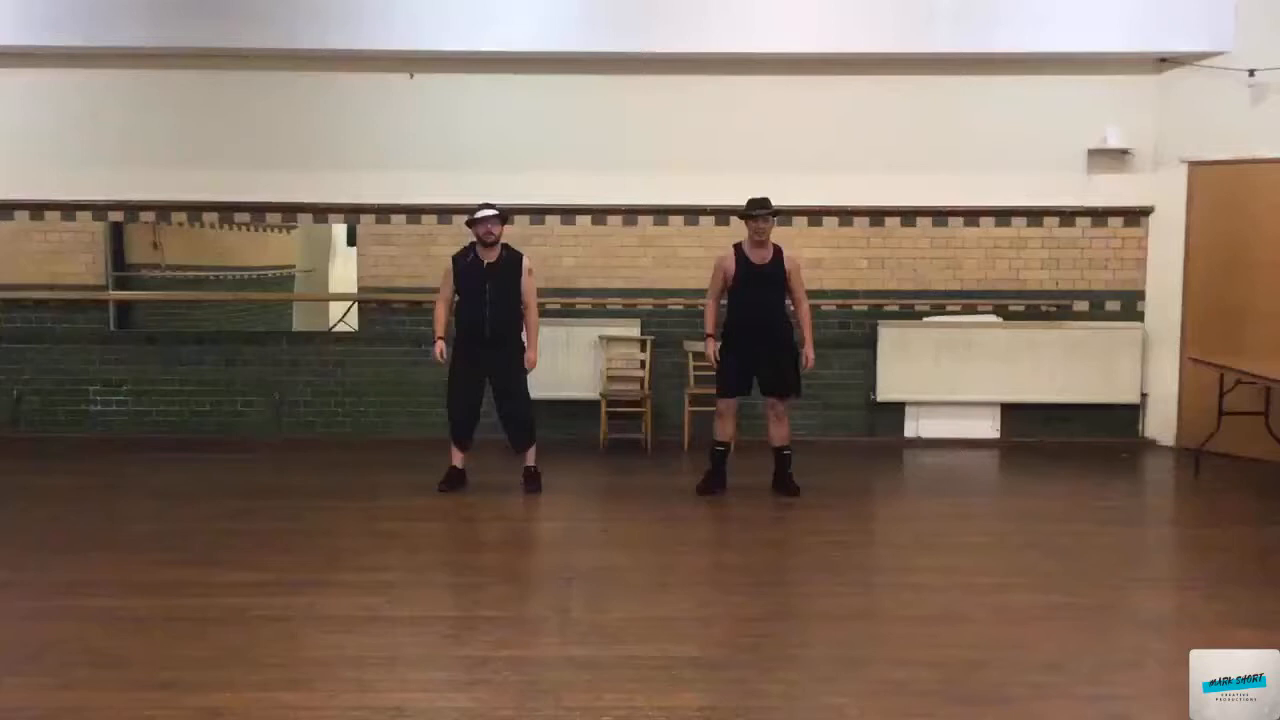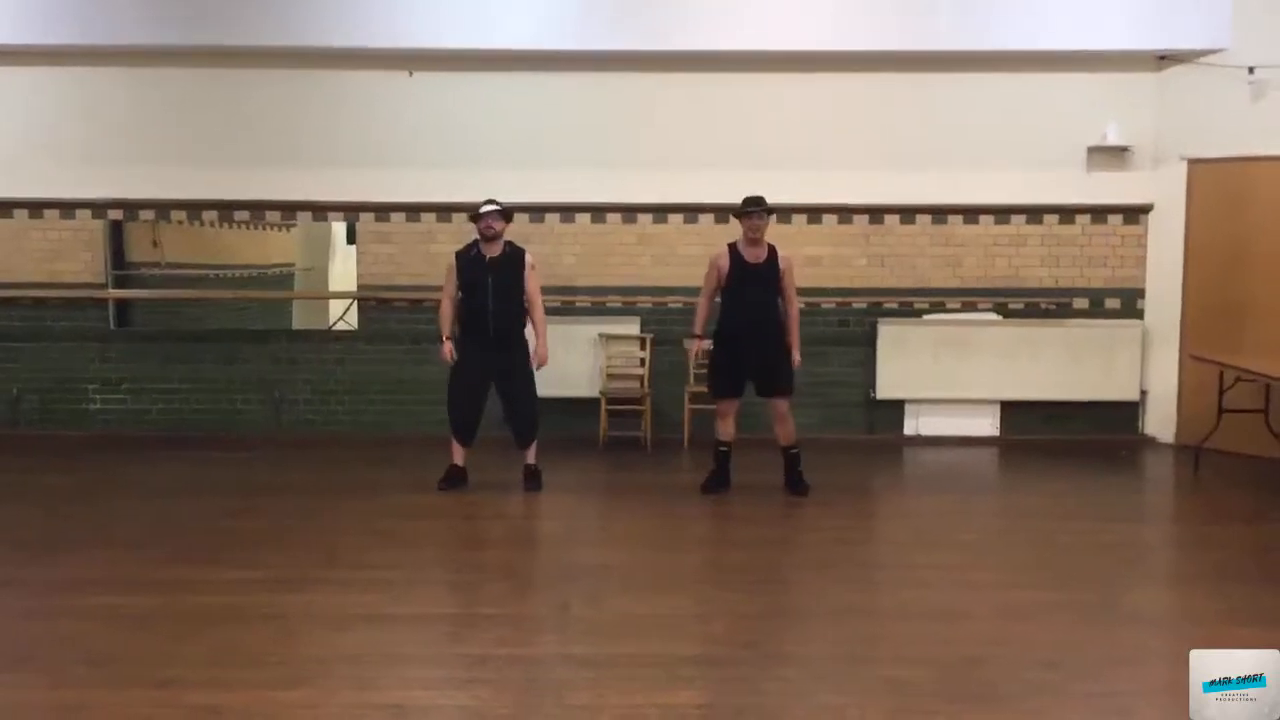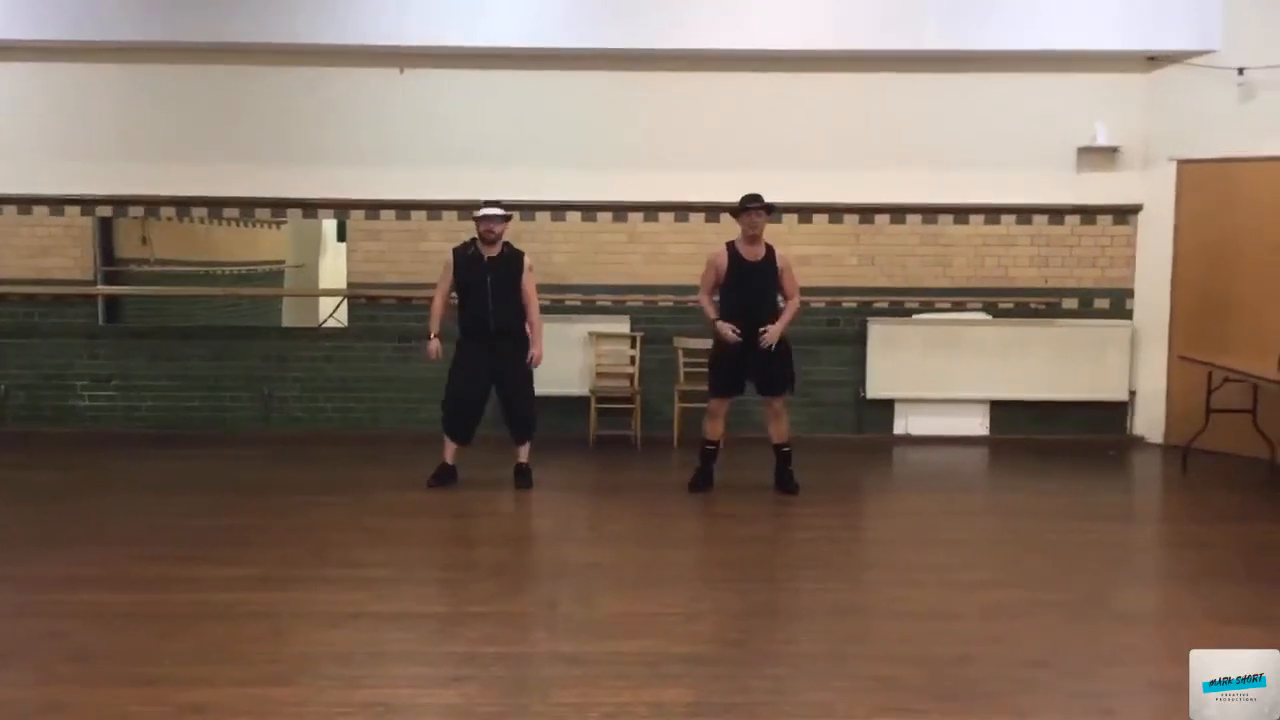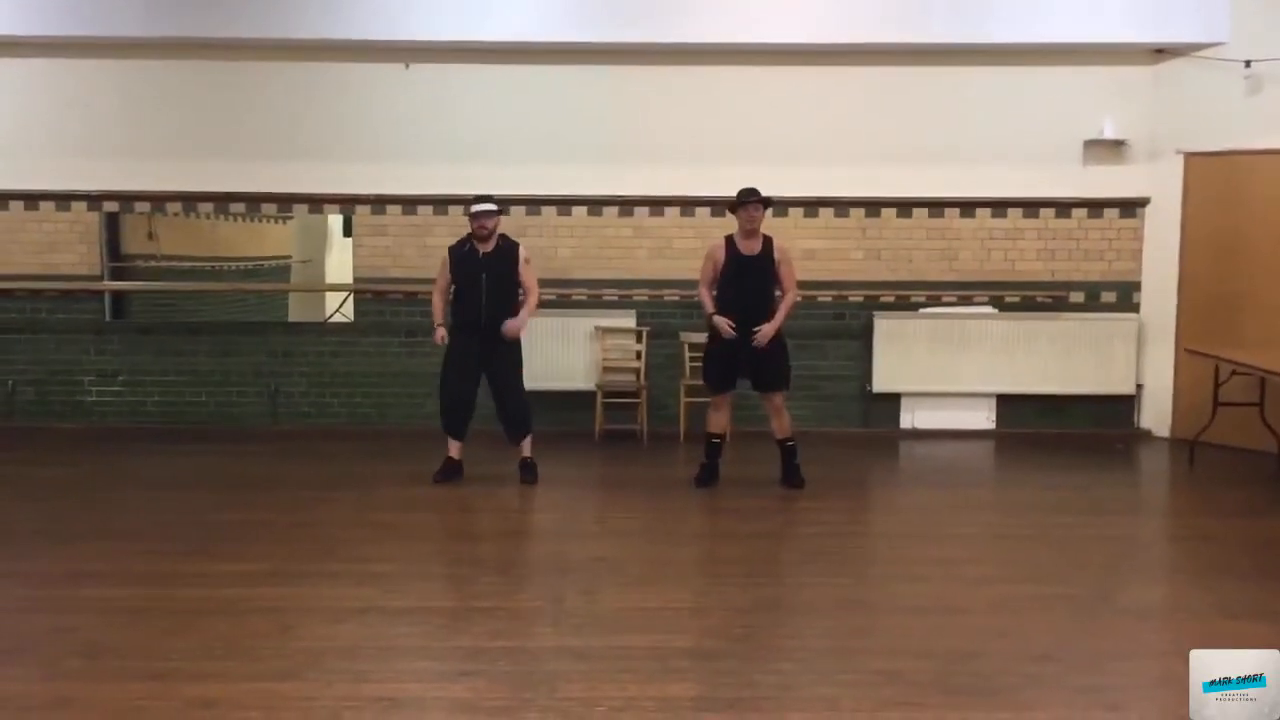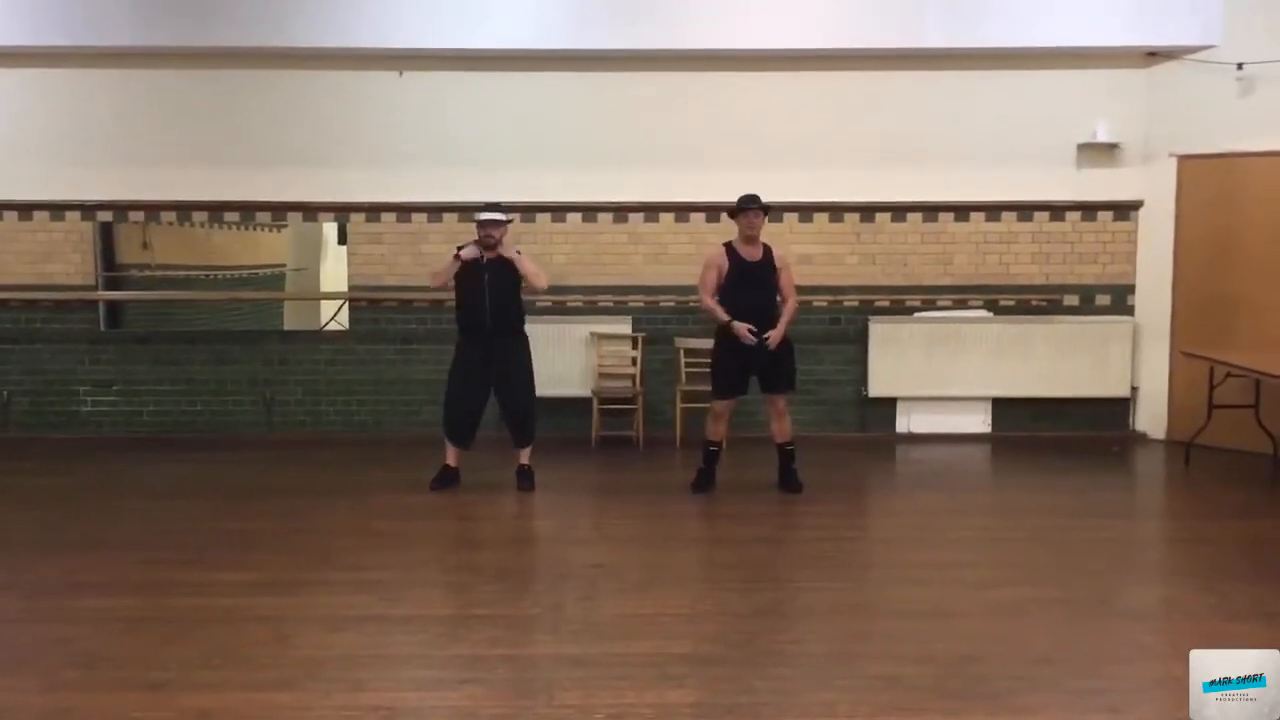
dt=0.7s
person 1, frame 1
left shoulder: (786, 261)
right shoulder: (728, 260)
left elbow: (800, 303)
right elbow: (712, 300)
left wrist: (808, 343)
right wrist: (710, 337)
left hip: (777, 344)
right hip: (736, 343)
left knee: (778, 408)
right knee: (725, 407)
left ankle: (782, 474)
right ankle: (717, 473)
person 1, frame 2
left shoulder: (781, 260)
right shoulder: (723, 258)
left elbow: (791, 304)
right elbow: (706, 298)
left wrist: (794, 346)
right wrist: (698, 336)
left hip: (771, 343)
right hip: (730, 342)
left knee: (781, 408)
right knee: (725, 407)
left ankle: (793, 473)
right ankle: (721, 472)
person 1, frame 3
left shoulder: (778, 258)
right shoulder: (720, 256)
left elbow: (794, 298)
right elbow: (704, 295)
left wrist: (779, 326)
right wrist: (717, 322)
left hip: (768, 340)
right hip: (730, 340)
left knee: (776, 405)
right knee: (716, 406)
left ankle: (784, 472)
right ankle: (705, 470)
person 1, frame 4
left shoulder: (776, 250)
right shoulder: (719, 249)
left elbow: (790, 292)
right elbow: (704, 287)
left wrist: (774, 324)
right wrist: (713, 315)
left hip: (765, 334)
right hip: (726, 334)
left knee: (775, 400)
right knee: (719, 399)
left ankle: (790, 466)
right ankle: (710, 465)
person 1, frame 5
left shoulder: (775, 258)
right shoulder: (720, 256)
left elbow: (790, 299)
right elbow: (706, 297)
left wrist: (780, 329)
right wrist: (731, 323)
left hip: (771, 340)
right hip: (732, 341)
left knee: (779, 404)
right knee: (720, 407)
left ankle: (788, 471)
right ankle: (707, 470)
person 2, frame 1
left shoulder: (520, 263)
right shoulder: (458, 263)
left elbow: (530, 307)
right elbow: (444, 302)
left wrist: (532, 346)
right wrist: (439, 337)
left hip: (508, 350)
right hip: (467, 350)
left knee: (517, 409)
right knee: (461, 410)
left ankle: (531, 470)
right ankle: (457, 470)
person 2, frame 2
left shoulder: (522, 259)
right shoulder: (460, 259)
left elbow: (535, 302)
right elbow: (448, 301)
left wrist: (541, 342)
right wrist: (447, 338)
left hip: (511, 347)
right hip: (471, 346)
left knee: (523, 407)
right knee: (462, 406)
left ankle: (531, 468)
right ankle: (457, 468)
person 2, frame 3
left shoulder: (520, 260)
right shoulder: (457, 258)
left elbow: (531, 303)
right elbow: (440, 298)
left wrist: (536, 342)
right wrist: (434, 335)
left hip: (512, 345)
right hip: (472, 345)
left knee: (520, 405)
right knee: (459, 403)
left ankle: (522, 466)
right ankle: (447, 466)
person 2, frame 4
left shoulder: (516, 252)
right shoulder: (454, 253)
left elbow: (531, 292)
right elbow: (440, 292)
left wrist: (521, 319)
right wrist: (440, 325)
left hip: (503, 339)
right hip: (463, 339)
left knee: (512, 398)
right knee: (454, 398)
left ankle: (527, 460)
right ankle: (453, 460)
person 2, frame 5
left shoulder: (514, 260)
right shoulder: (463, 257)
left elbow: (540, 284)
right elbow: (434, 283)
left wrist: (513, 256)
right wrist: (459, 259)
left hip: (511, 344)
right hip: (471, 345)
left knee: (520, 405)
right knee: (459, 405)
left ankle: (524, 467)
right ankle: (450, 467)
